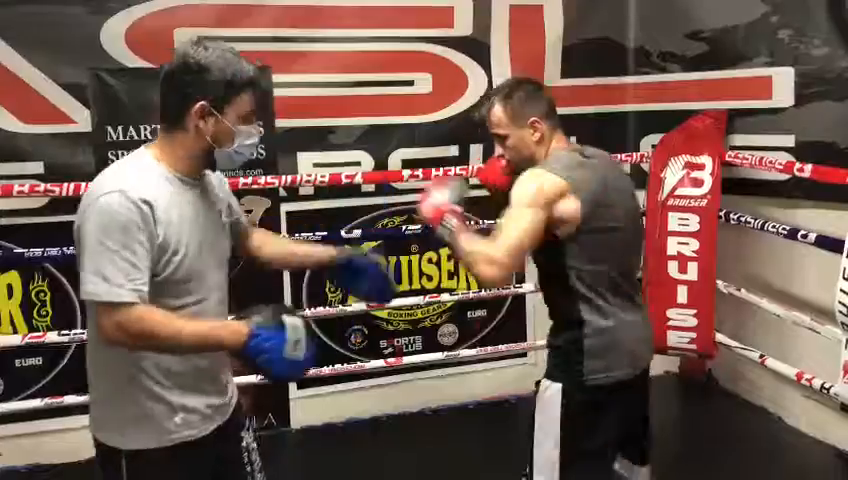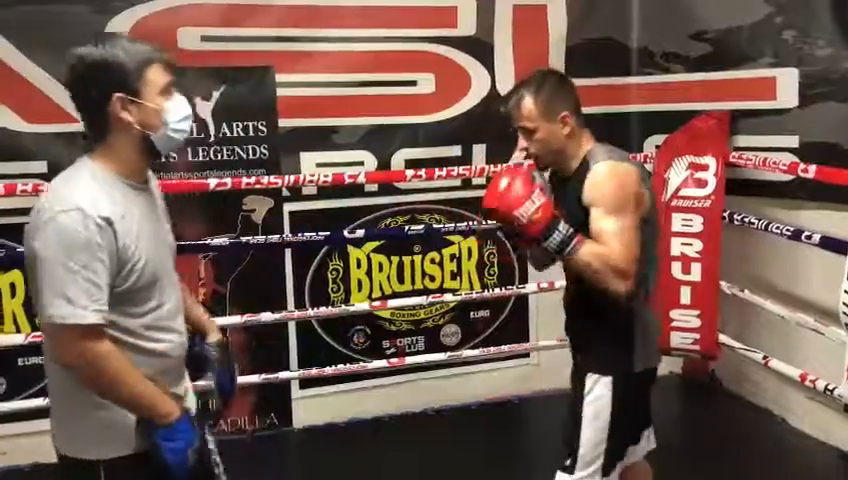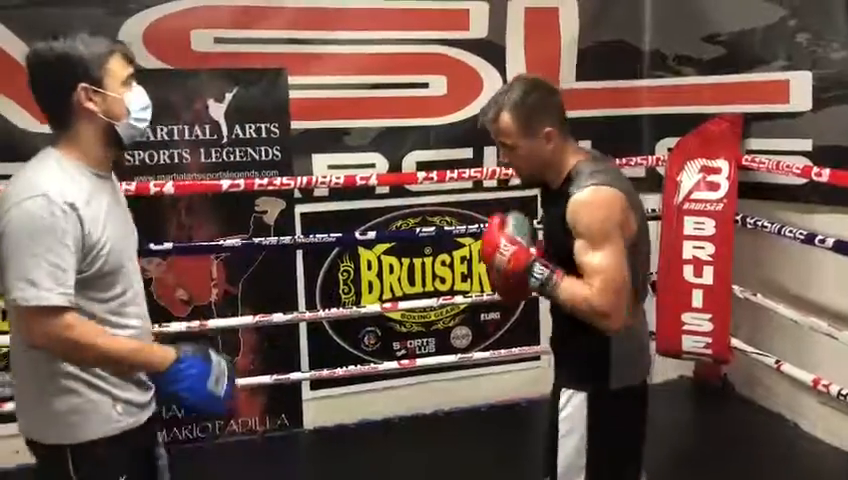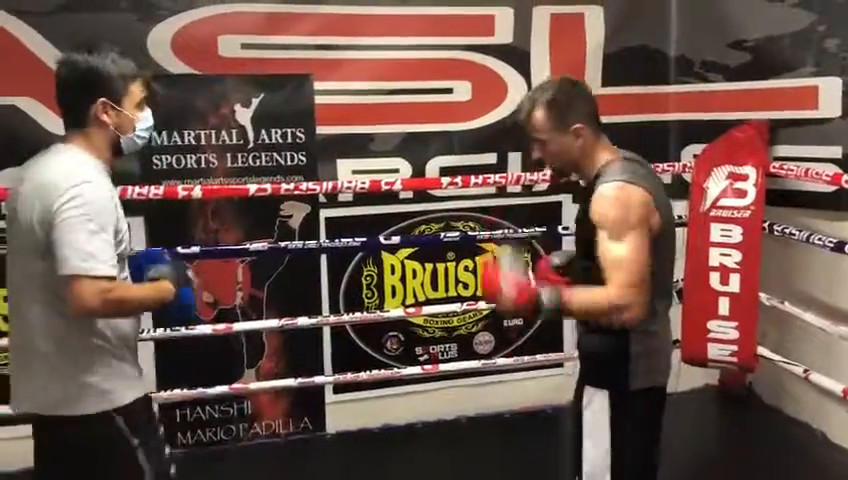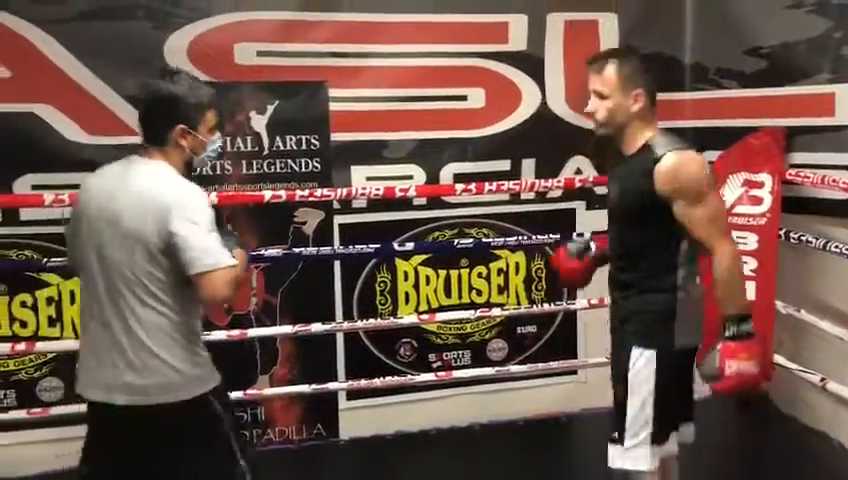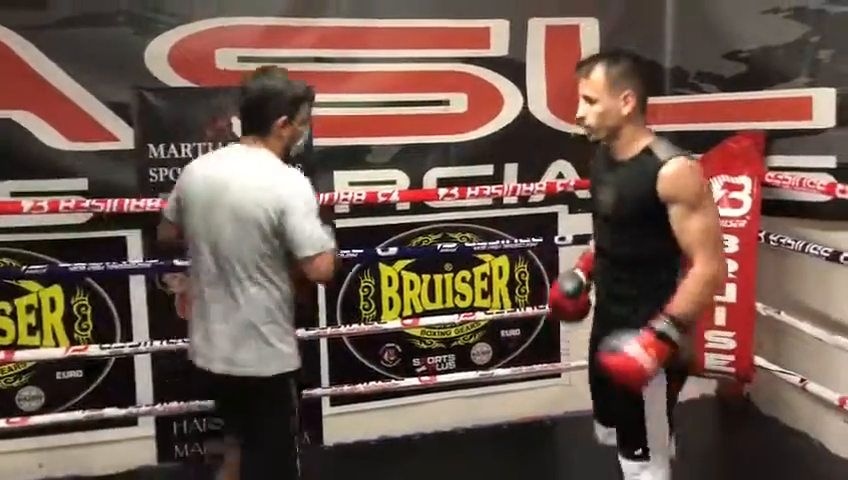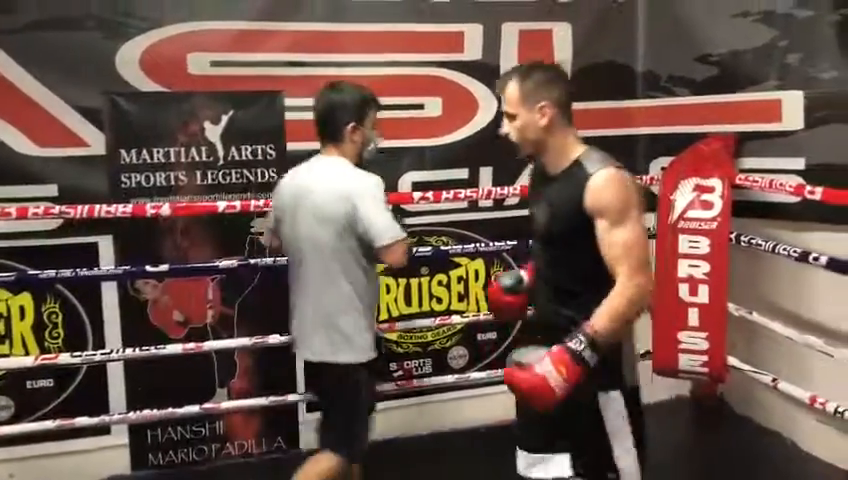
dt=0.4s
person 1, frame 1
left shoulder: (208, 181)
right shoulder: (122, 200)
left elbow: (248, 240)
right elbow: (119, 323)
left wrist: (338, 259)
right wrist: (243, 335)
left hip: (215, 407)
right hip: (150, 429)
person 1, frame 2
left shoulder: (141, 181)
right shoulder: (77, 215)
right elbow: (76, 347)
left wrist: (209, 334)
right wrist: (166, 414)
left hip: (167, 409)
right hip: (113, 438)
person 1, frame 3
left shoulder: (96, 178)
right shoulder: (44, 201)
right elbow: (47, 326)
left wrist: (150, 357)
right wrist: (166, 360)
left hip: (123, 404)
right hip: (84, 421)
person 1, frame 4
left shoulder: (40, 172)
right shoulder: (85, 186)
right elbow: (91, 296)
left wrist: (125, 259)
right wrist: (167, 289)
left hip: (46, 386)
right hip: (97, 392)
person 1, frame 5
left shoulder: (95, 184)
right shoulder: (182, 198)
left elbow: (79, 260)
right elbow: (218, 289)
right wrist: (237, 257)
left hip: (105, 380)
right hip: (175, 382)
person 1, frame 6
left shoulder: (197, 170)
right shoulder: (287, 184)
left elbow: (169, 234)
right elbow: (321, 267)
right wrist: (290, 247)
left hip: (209, 345)
right hip: (264, 351)
left knee: (249, 441)
person 1, frame 7
left shoulder: (289, 181)
right shoulder: (359, 184)
left elbow: (276, 240)
right elbow: (395, 255)
right wrist: (394, 228)
left hip: (309, 332)
right hip: (345, 338)
left knee: (351, 422)
right knee: (343, 445)
person 2, frame 1
left shoulder: (541, 182)
right shoulder: (603, 164)
left elbow: (493, 269)
left wrist: (444, 217)
right wrist: (509, 187)
left hip: (587, 356)
right hip: (629, 342)
person 2, frame 2
left shoulder: (610, 175)
right shoulder: (558, 174)
left elbow: (619, 275)
right elbow: (542, 256)
left wrist: (545, 223)
right wrist: (517, 218)
left hip: (616, 349)
right hip: (599, 341)
person 2, frame 3
left shoulder: (594, 198)
right shoulder: (579, 170)
left elbow: (610, 311)
left wrist: (530, 268)
right wrist: (523, 268)
left hip: (600, 366)
right hip: (610, 357)
person 2, frame 4
left shoulder: (617, 194)
right shoulder: (620, 170)
left elbow: (627, 302)
left wrist: (536, 293)
right wrist: (563, 272)
left hip: (625, 363)
right hip: (626, 354)
person 2, frame 5
left shoulder: (674, 164)
right shoulder: (627, 156)
left elbow: (723, 251)
left wrist: (738, 333)
right wrist: (595, 252)
left hip: (661, 324)
right hip: (631, 316)
person 2, frame 6
left shoulder: (673, 171)
right shoulder: (601, 160)
left elbow: (710, 266)
left wrist: (661, 337)
right wrist: (582, 275)
left hip: (647, 339)
right hip: (614, 330)
right knee: (622, 434)
person 2, frame 7
left shoulder: (603, 183)
right shoulder: (541, 173)
left elbow: (635, 284)
left wrist: (574, 356)
right wrist: (527, 278)
left hip: (590, 359)
right hip: (546, 346)
